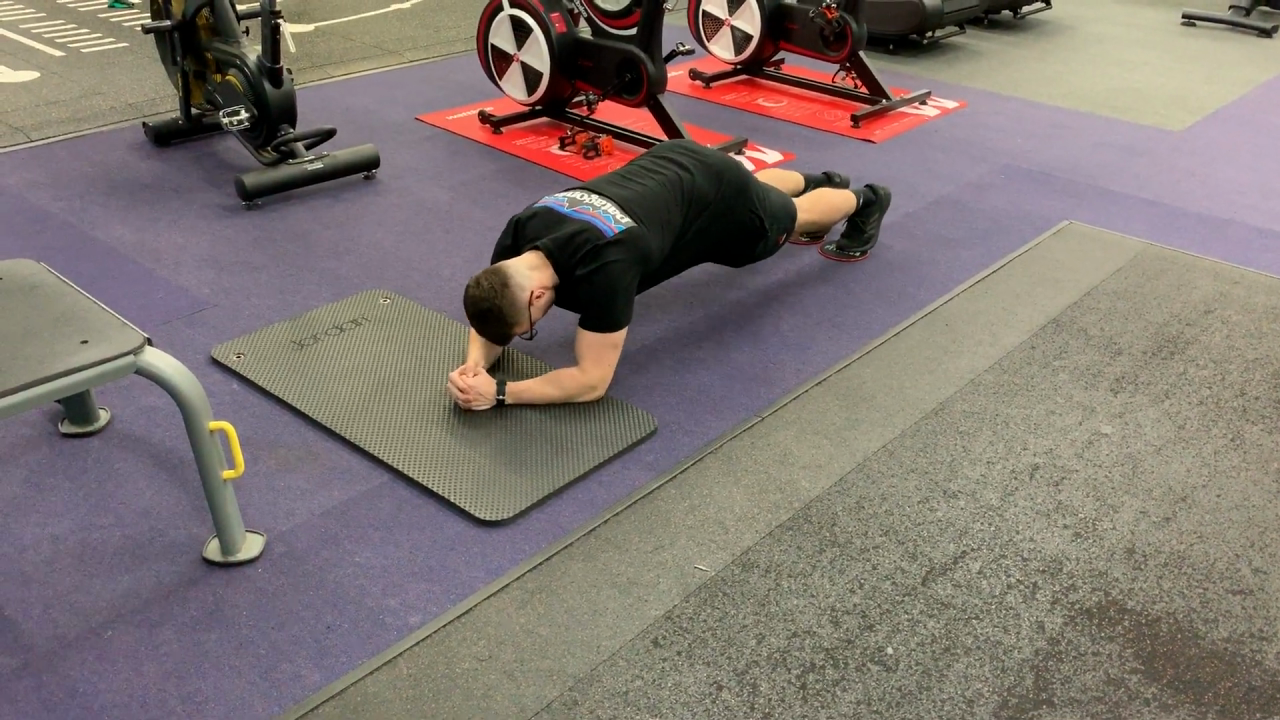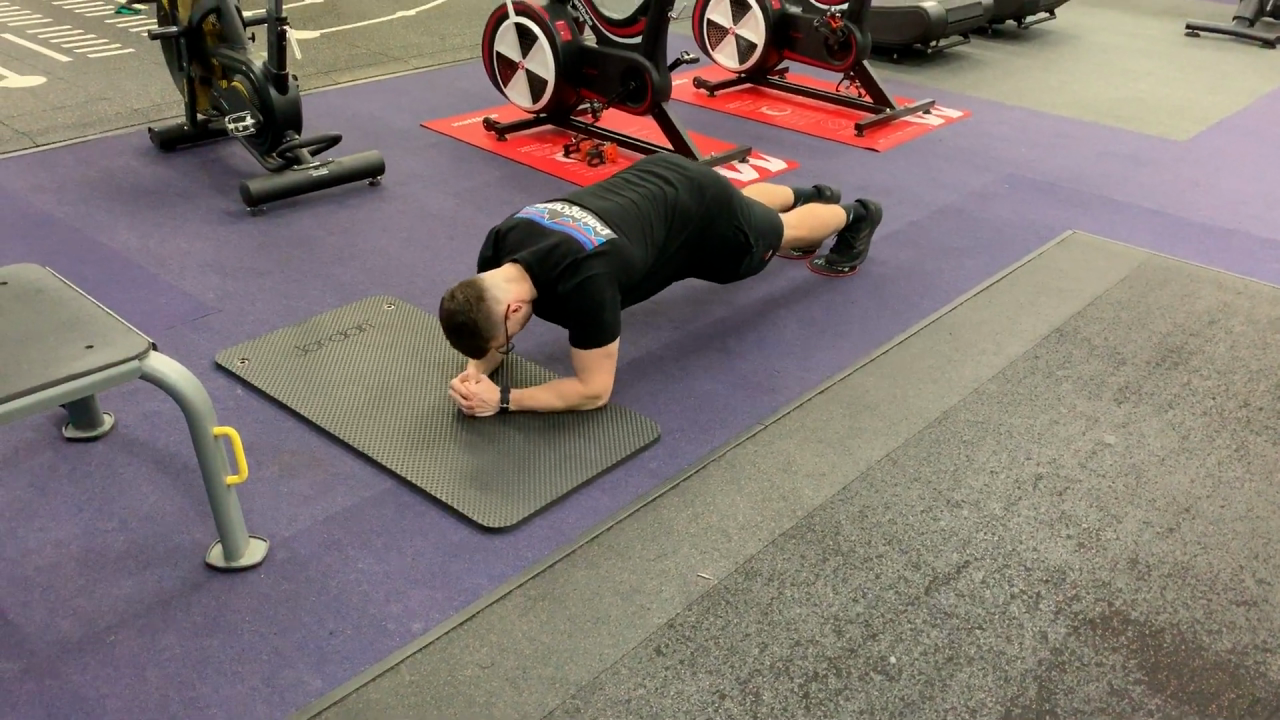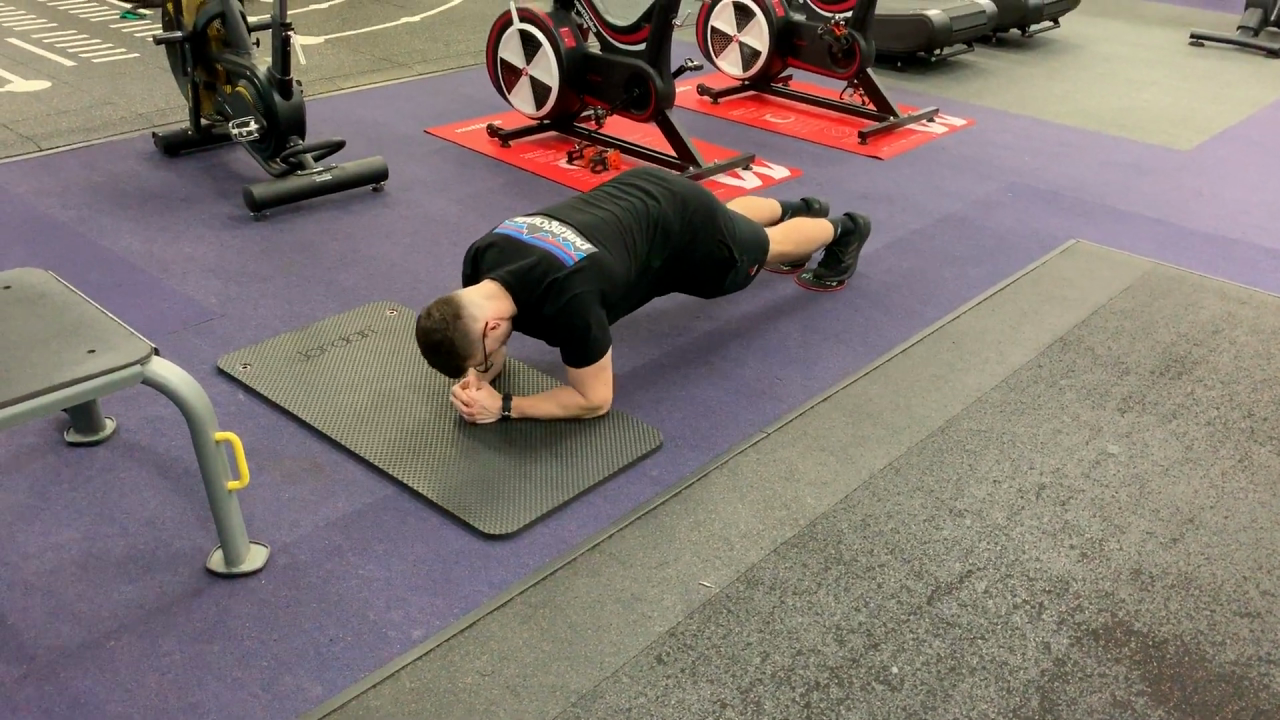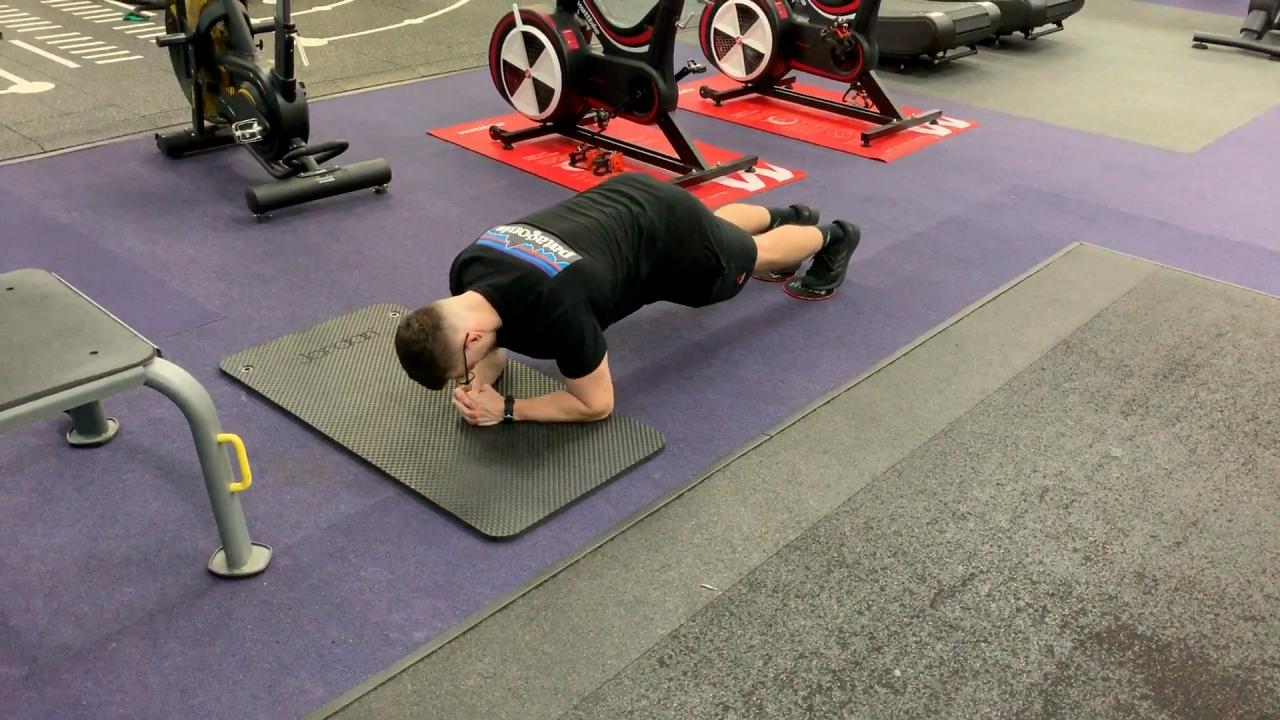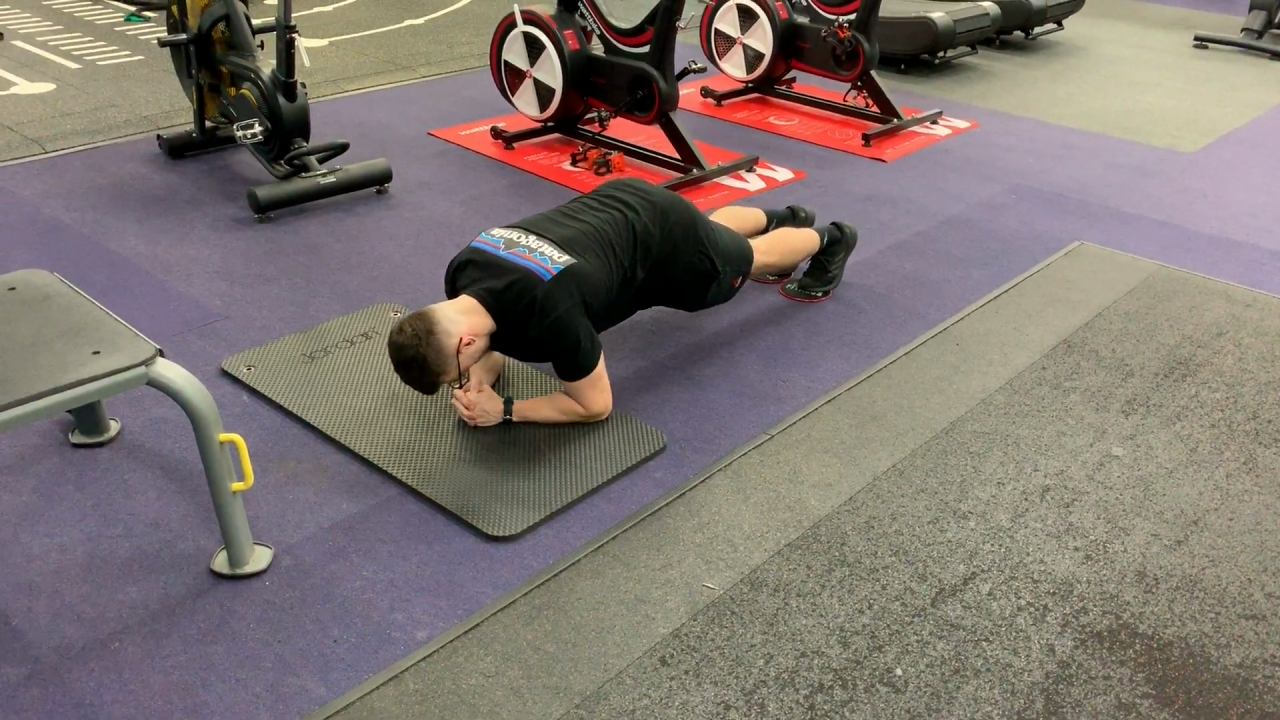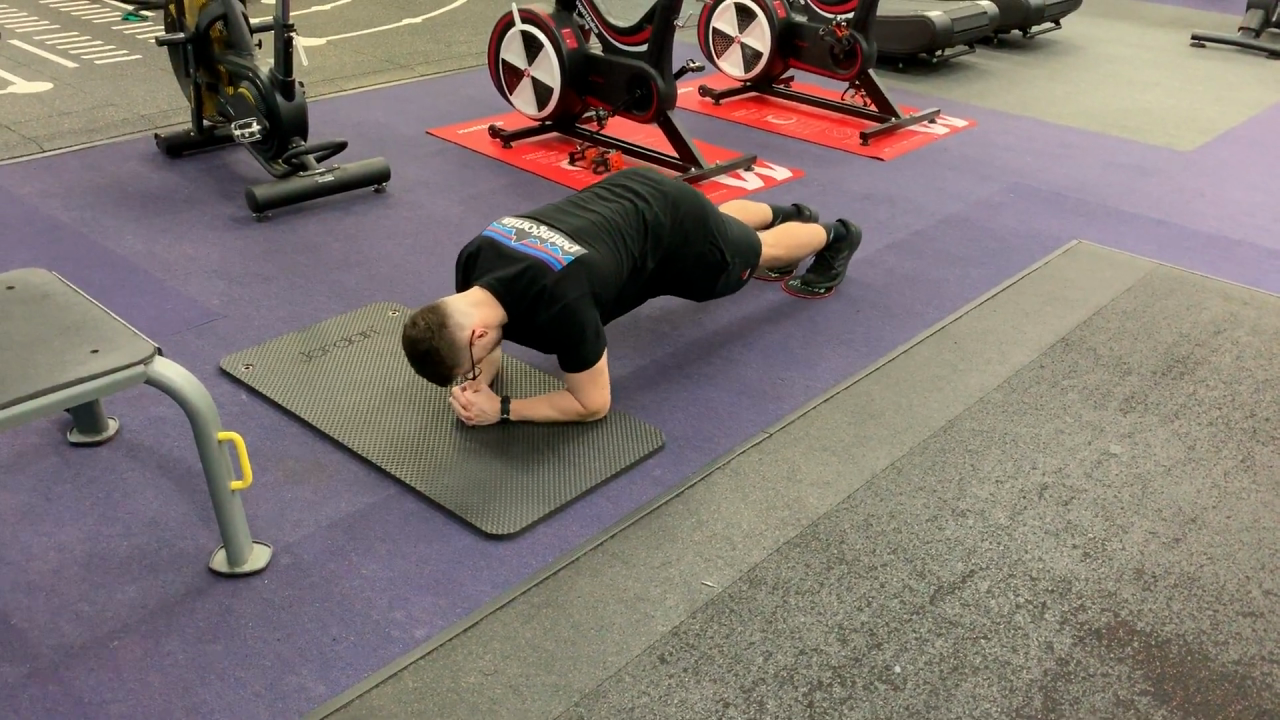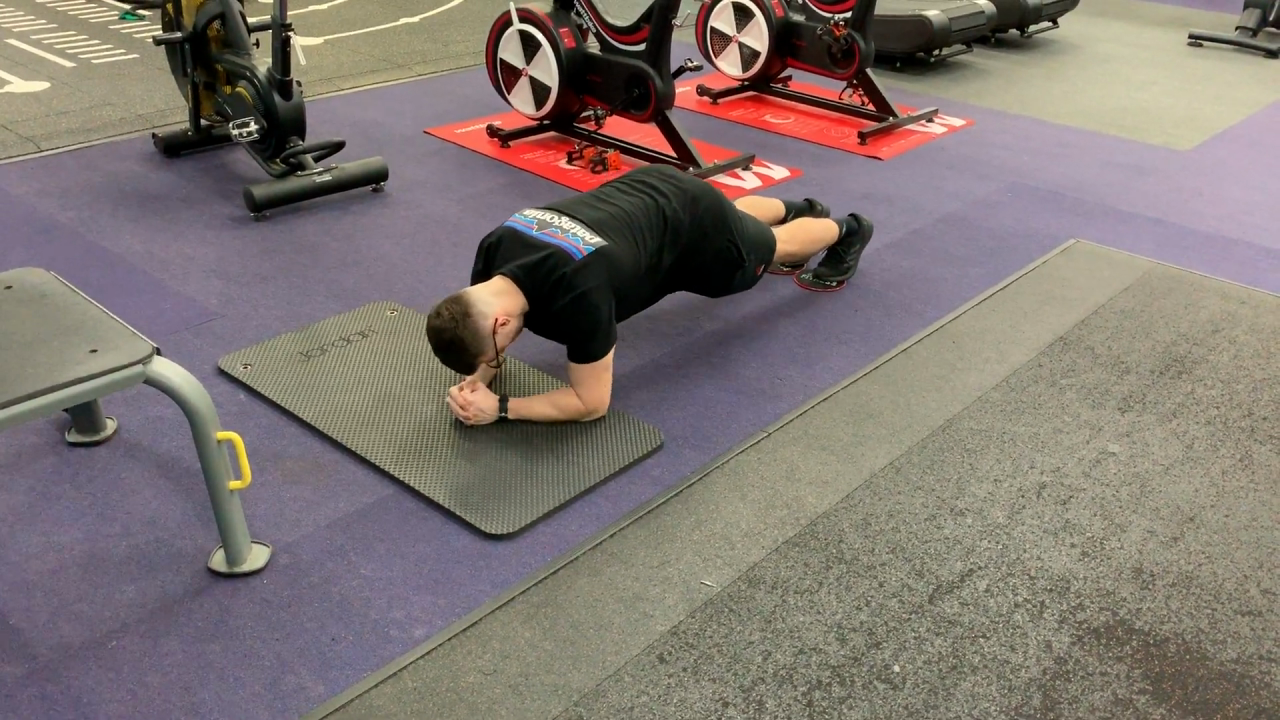
dt=0.3s
person 1, frame 1
left shoulder: (602, 269)
right shoulder: (518, 238)
left elbow: (592, 382)
right elbow: (493, 327)
left wrist: (500, 393)
right wrist: (475, 364)
left hip: (717, 195)
right hip: (673, 164)
left knee: (793, 216)
right knee: (765, 192)
left ankle: (864, 201)
right ankle: (822, 181)
person 1, frame 2
left shoulder: (583, 283)
right shoulder: (499, 248)
left elbow: (593, 391)
right elbow: (486, 332)
left wrist: (502, 399)
right wrist: (475, 372)
left hip: (701, 209)
right hip: (657, 180)
left knee: (780, 233)
right knee: (746, 203)
left ankle: (855, 216)
right ankle: (811, 197)
person 1, frame 3
left shoulder: (566, 299)
right shoulder: (481, 261)
left elbow: (595, 399)
right elbow: (493, 350)
left wrist: (504, 406)
right wrist: (476, 379)
left hip: (684, 225)
right hip: (639, 192)
left knee: (767, 247)
right knee: (733, 219)
left ankle: (843, 230)
right ankle: (799, 210)
person 1, frame 4
left shoulder: (555, 310)
right shoulder: (468, 271)
left elbow: (597, 404)
right elbow: (494, 349)
left wrist: (505, 408)
right wrist: (478, 383)
left hip: (672, 234)
right hip: (626, 199)
left knee: (755, 255)
right knee: (720, 228)
left ankle: (832, 238)
right ankle: (789, 216)
person 1, frame 5
left shoulder: (549, 313)
right shoulder: (463, 274)
left elbow: (596, 405)
right elbow: (492, 347)
left wrist: (503, 409)
right wrist: (479, 382)
left hip: (666, 240)
right hip: (621, 204)
left knee: (750, 259)
right knee: (716, 230)
left ankle: (829, 239)
right ankle: (785, 218)
person 1, frame 6
left shoulder: (559, 304)
right shoulder: (474, 262)
left elbow: (594, 404)
right elbow: (490, 353)
left wrist: (501, 408)
right wrist: (476, 383)
left hip: (676, 228)
right hip: (630, 193)
left knee: (761, 252)
right knee: (723, 221)
left ankle: (835, 236)
right ankle: (788, 214)
person 1, frame 7
left shoulder: (578, 294)
right shoulder: (494, 253)
left elbow: (591, 403)
right elbow: (482, 345)
left wrist: (500, 408)
right wrist: (473, 381)
left hip: (696, 226)
right hip: (648, 191)
left knee: (773, 248)
right knee: (737, 215)
left ankle: (847, 230)
right ankle: (799, 210)
